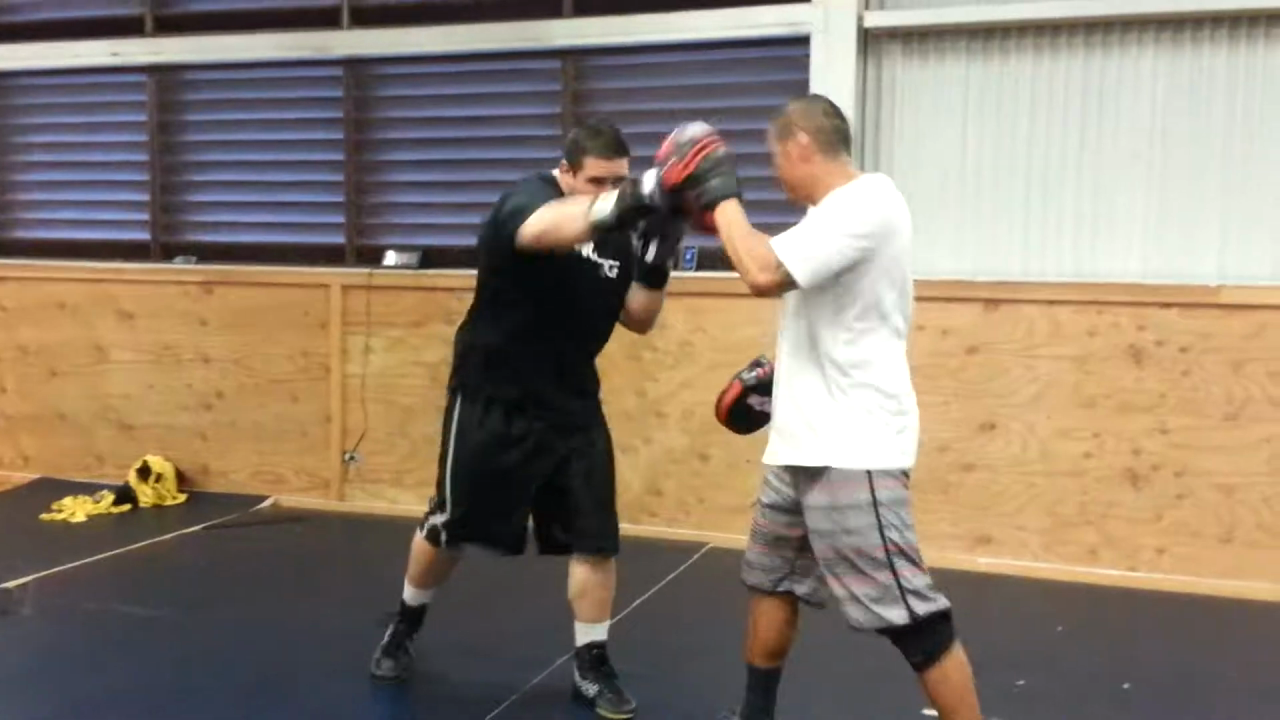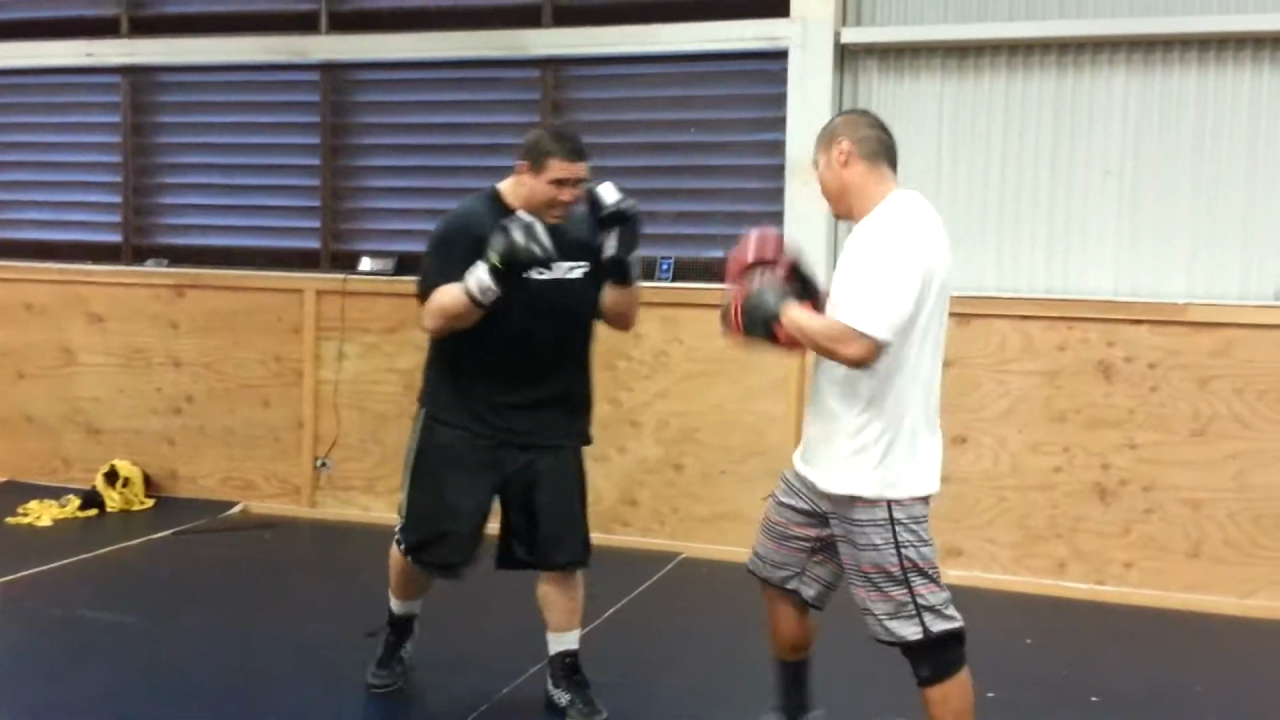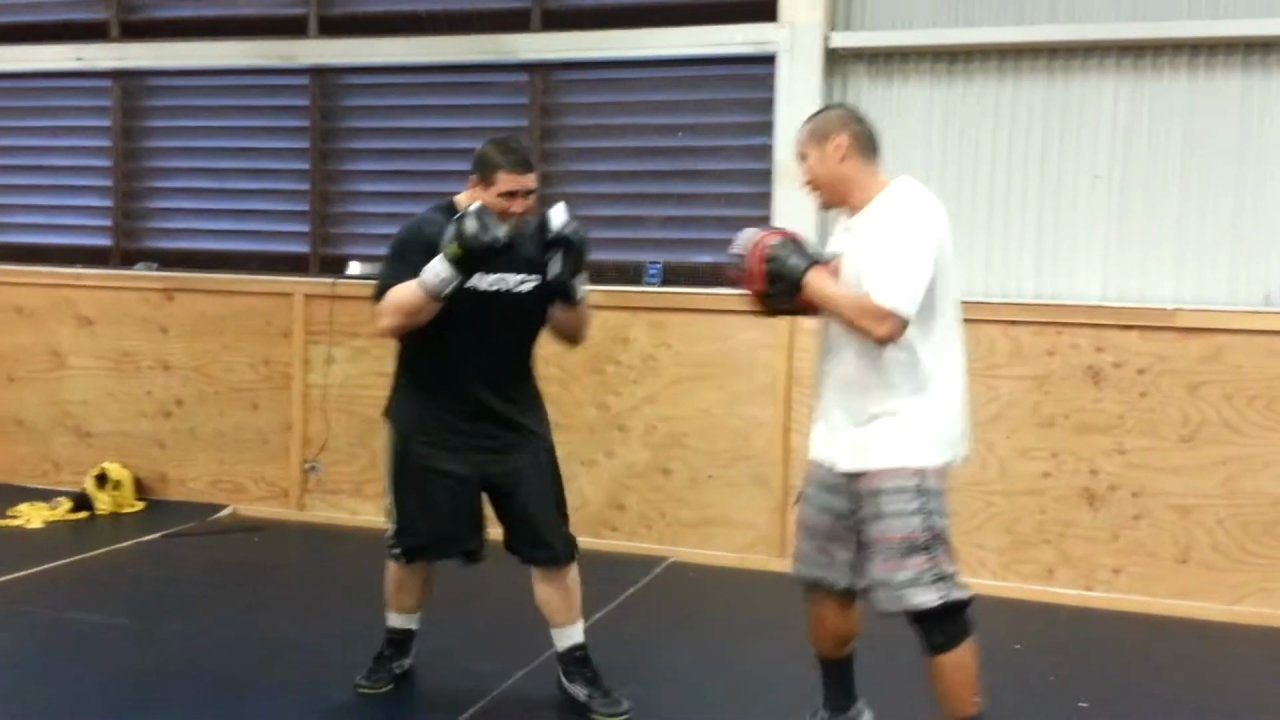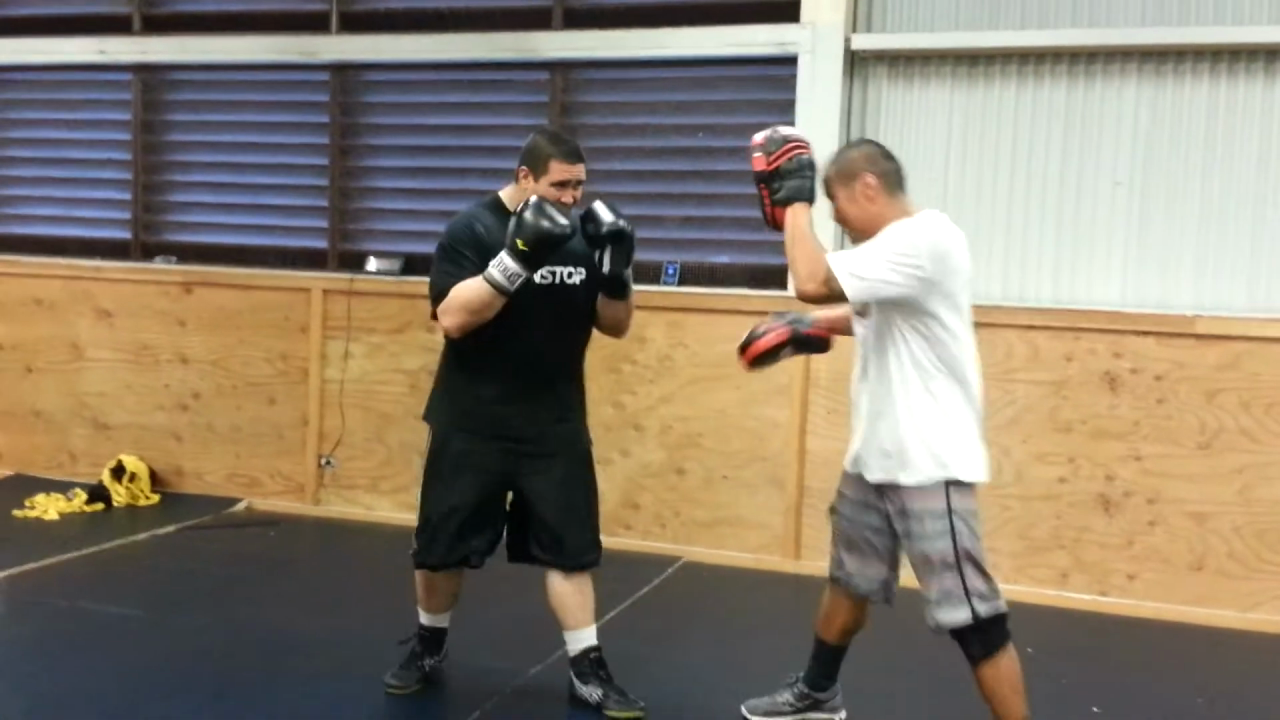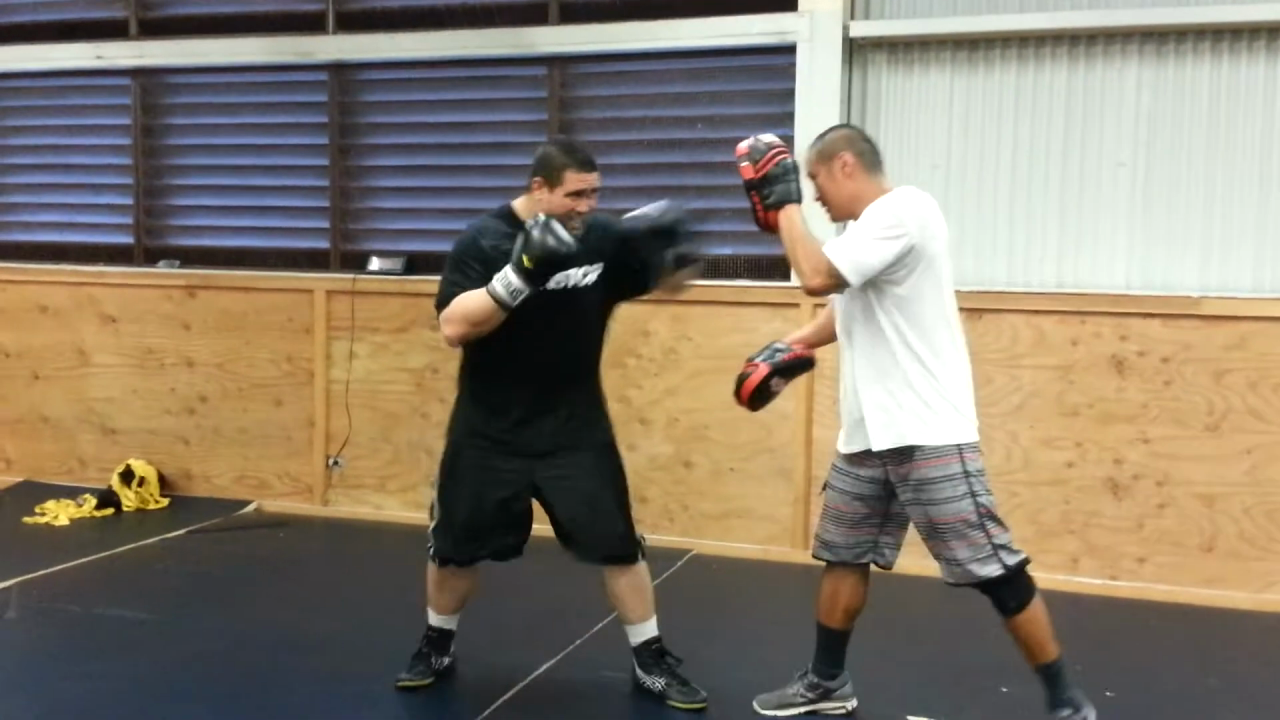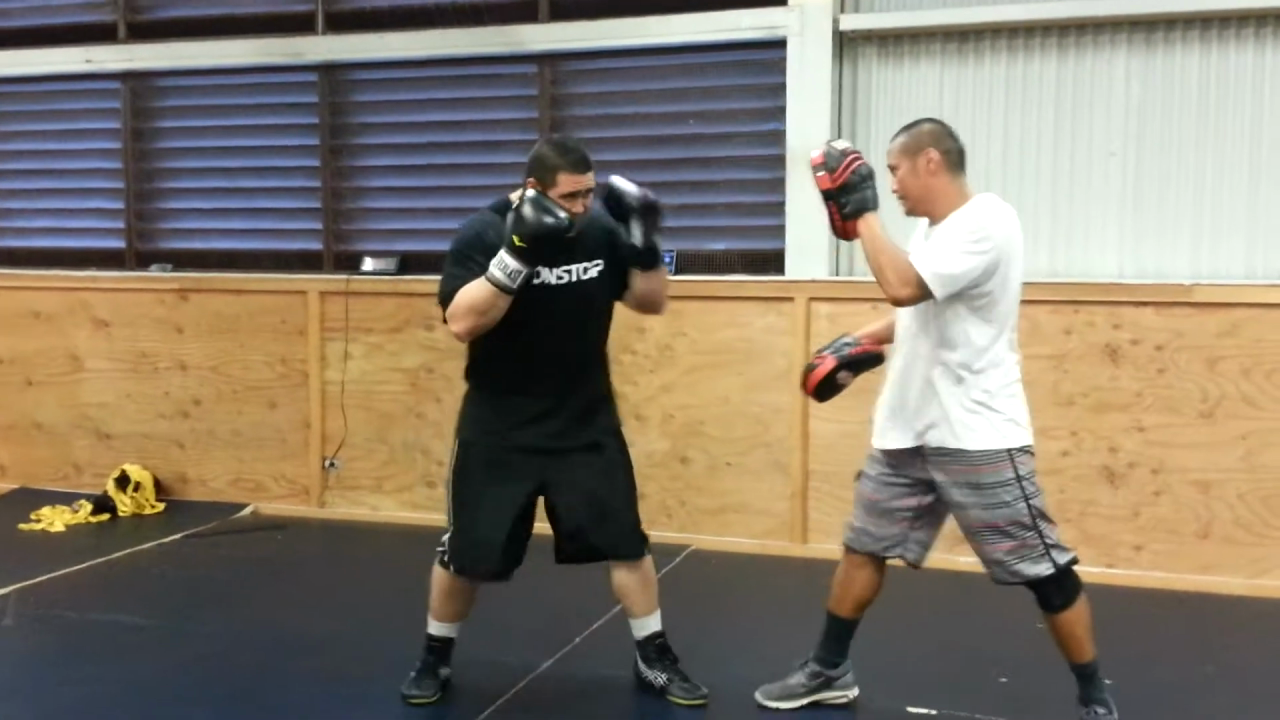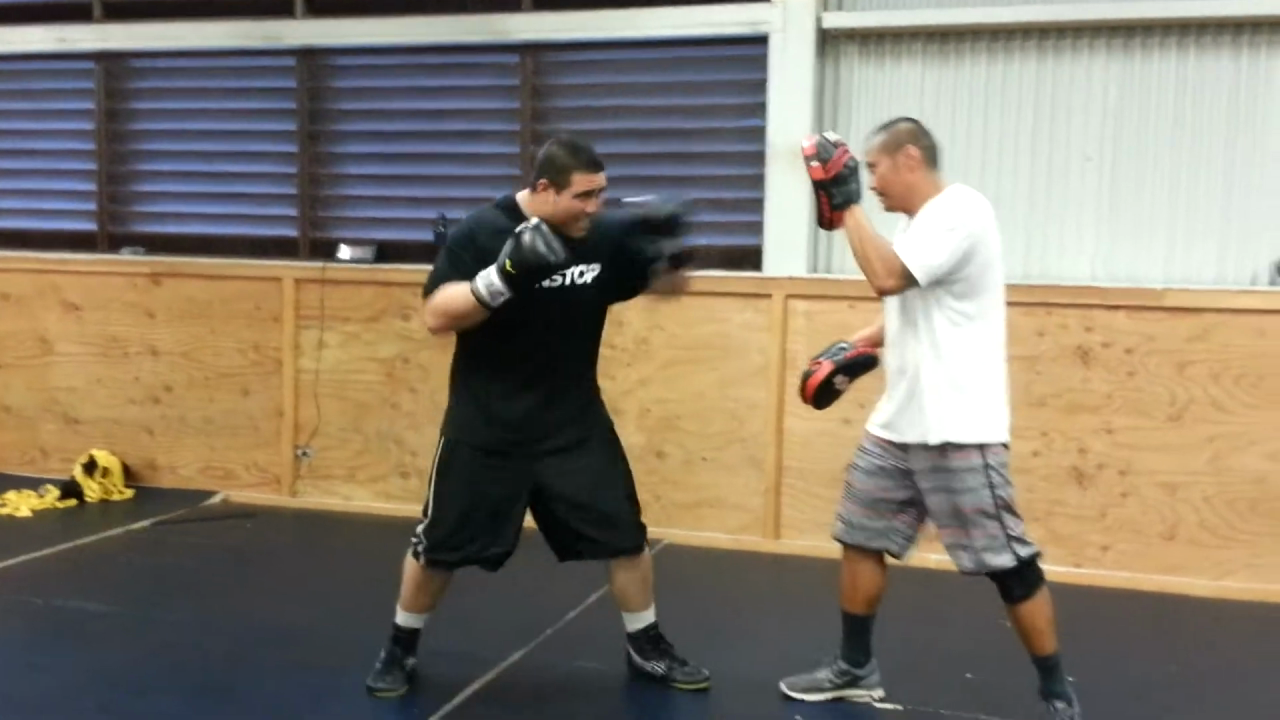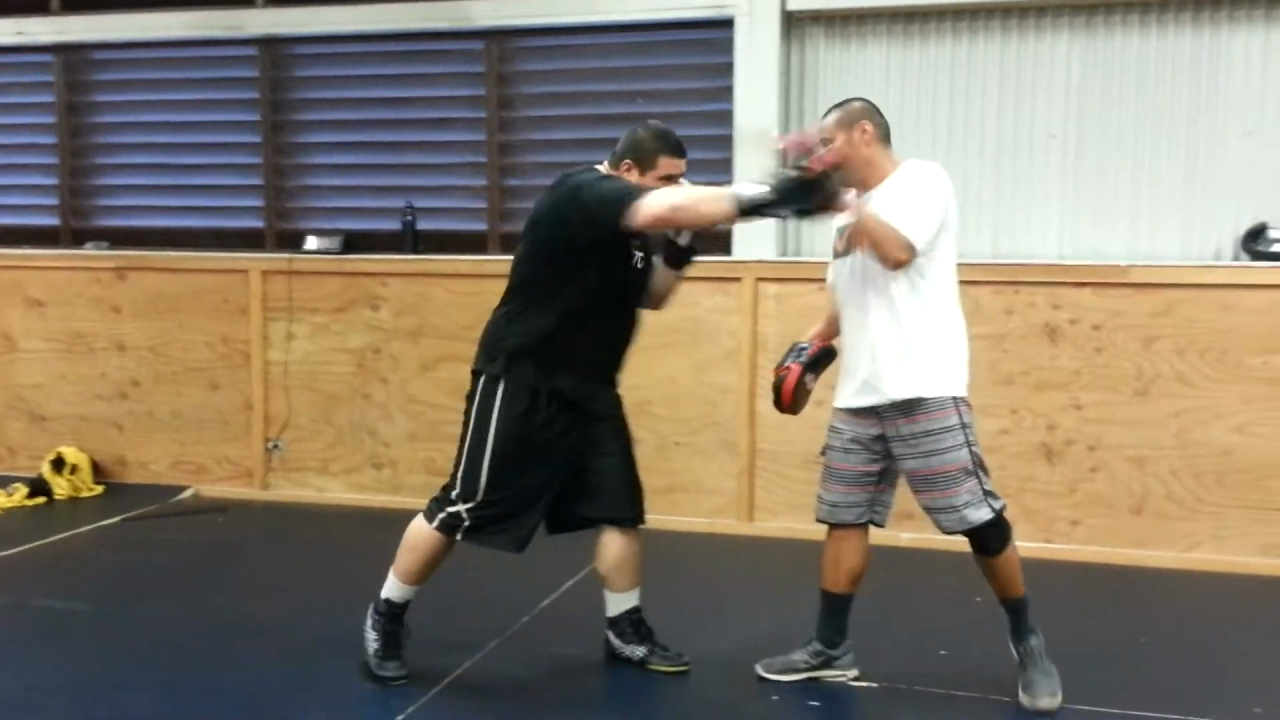
dt=0.3s
person 1, frame 1
left shoulder: (865, 204)
right shoulder: (839, 210)
left elbow: (766, 272)
left wrist: (719, 195)
right wrist: (776, 371)
left hip: (855, 452)
right hip: (805, 444)
left knee: (905, 615)
right knee: (769, 581)
person 1, frame 2
left shoulder: (902, 228)
right shoulder: (876, 228)
left elbow: (857, 344)
left wrist: (782, 312)
right wrist: (796, 301)
left hip: (878, 469)
right hip: (826, 459)
left knee: (923, 631)
right knee: (780, 578)
person 1, frame 3
left shoulder: (907, 214)
right shoulder: (859, 221)
left elbow: (883, 321)
left wrist: (801, 270)
right wrist: (801, 272)
left hip: (900, 447)
right hip: (841, 443)
left knee: (928, 601)
right knee: (823, 580)
person 1, frame 4
left shoulder: (924, 240)
right shoulder: (900, 243)
left elbow: (813, 283)
left wrist: (794, 202)
right wrist: (807, 325)
left hip: (930, 467)
right hip: (876, 458)
left knee: (970, 616)
right knee: (850, 582)
person 1, frame 5
left shoulder: (906, 211)
right shoulder: (865, 227)
left elbow: (817, 276)
left wrist: (782, 203)
right wrist: (790, 347)
left hip: (931, 435)
right hip: (868, 434)
left knee: (993, 570)
right knee: (840, 552)
person 1, frame 6
left shoulder: (986, 223)
right shoulder: (933, 228)
left elbow: (902, 287)
left wrist: (862, 212)
right wrist: (858, 343)
left hip: (978, 439)
right hip: (907, 432)
left knee: (1044, 570)
right knee: (864, 547)
right ankle: (827, 671)
person 1, frame 7
left shoulder: (962, 211)
right shoulder: (919, 222)
left elbow: (887, 277)
left wrist: (848, 203)
right wrist: (854, 348)
left hip: (961, 429)
right hip: (897, 423)
left knee: (1009, 563)
right knee: (860, 538)
right ankle: (856, 668)
person 1, frame 8
left shoulder: (921, 181)
right shoulder: (856, 209)
left elbow: (896, 254)
left wrist: (843, 201)
right wrist: (810, 344)
left hip: (924, 390)
right hip: (860, 393)
left knee: (978, 519)
right knee: (843, 517)
left ankle: (1028, 643)
right ankle: (830, 648)
person 2, frame 1
left shoulder: (619, 227)
right shoulder: (528, 198)
left elbow: (642, 317)
right elbow: (543, 230)
left wrist: (658, 240)
right wrist: (617, 205)
left hip: (571, 407)
right hip: (492, 401)
left knee: (594, 538)
right knee: (450, 525)
left ankle: (592, 666)
right ankle: (405, 622)
person 2, frame 2
left shoulder: (585, 229)
right shoulder: (468, 223)
left elbow: (623, 316)
right elbow: (435, 318)
left wrist: (619, 251)
right wrist: (495, 266)
left hip: (550, 423)
right hip: (461, 419)
left knee: (562, 553)
right knee: (422, 540)
right ankle: (397, 632)
person 2, frame 3
left shoulder: (539, 241)
right shoulder: (424, 233)
left elbow: (573, 332)
right elbow: (391, 319)
left wrist: (566, 273)
right wrist: (452, 260)
left hip: (515, 424)
right hip: (431, 425)
left knee: (550, 546)
right knee: (414, 544)
left ankle: (576, 668)
right ankle: (397, 648)
person 2, frame 4
left shoulder: (582, 238)
right shoulder: (470, 230)
left elbow: (616, 325)
right elbow: (453, 319)
left wrist: (615, 262)
right wrist: (517, 253)
left hip: (555, 427)
right hip: (471, 426)
left knee: (570, 552)
right knee: (439, 550)
left ankle: (588, 670)
right ankle: (428, 644)
person 2, frame 5
left shoulder: (600, 237)
right shoulder: (481, 240)
left elbow: (667, 277)
right elbow: (454, 328)
left wrist: (669, 249)
right wrist: (522, 271)
left hip: (573, 428)
right hip: (489, 430)
left knee: (616, 548)
right knee: (454, 545)
left ankle: (653, 661)
right ankle: (436, 646)
person 2, frame 6
left shoulder: (601, 230)
right shoulder: (481, 234)
left elbow: (652, 302)
right elbow: (461, 323)
left wrist: (640, 235)
right wrist: (518, 251)
left hip: (585, 426)
right hip: (498, 429)
left knee: (625, 542)
right knee: (465, 555)
left ankle: (654, 657)
right ankle: (435, 656)
person 2, frame 7
left shoulder: (604, 234)
right shoulder: (479, 231)
left elbow: (664, 277)
right elbow: (436, 317)
left wrist: (667, 237)
right wrist: (504, 274)
left hip: (570, 416)
right hip: (487, 423)
left knee: (623, 537)
right knee: (438, 546)
left ankle: (648, 647)
right ankle: (401, 646)
person 2, frame 8
left shoulder: (642, 220)
right shoulder: (587, 196)
left elbow: (652, 297)
right elbow: (670, 208)
left wrist: (676, 241)
right wrist: (767, 194)
left hip: (587, 389)
right hip: (521, 380)
left knee: (615, 510)
right knee: (467, 510)
left ankle: (625, 631)
right ankle: (387, 616)
